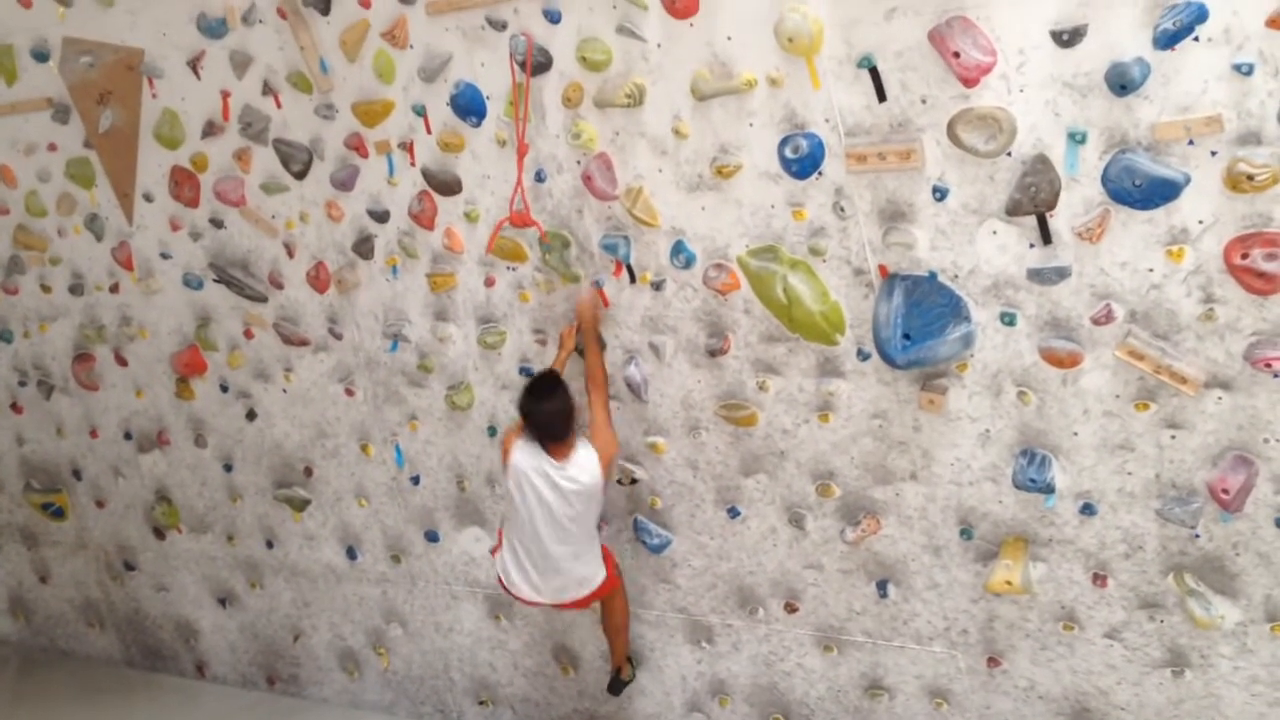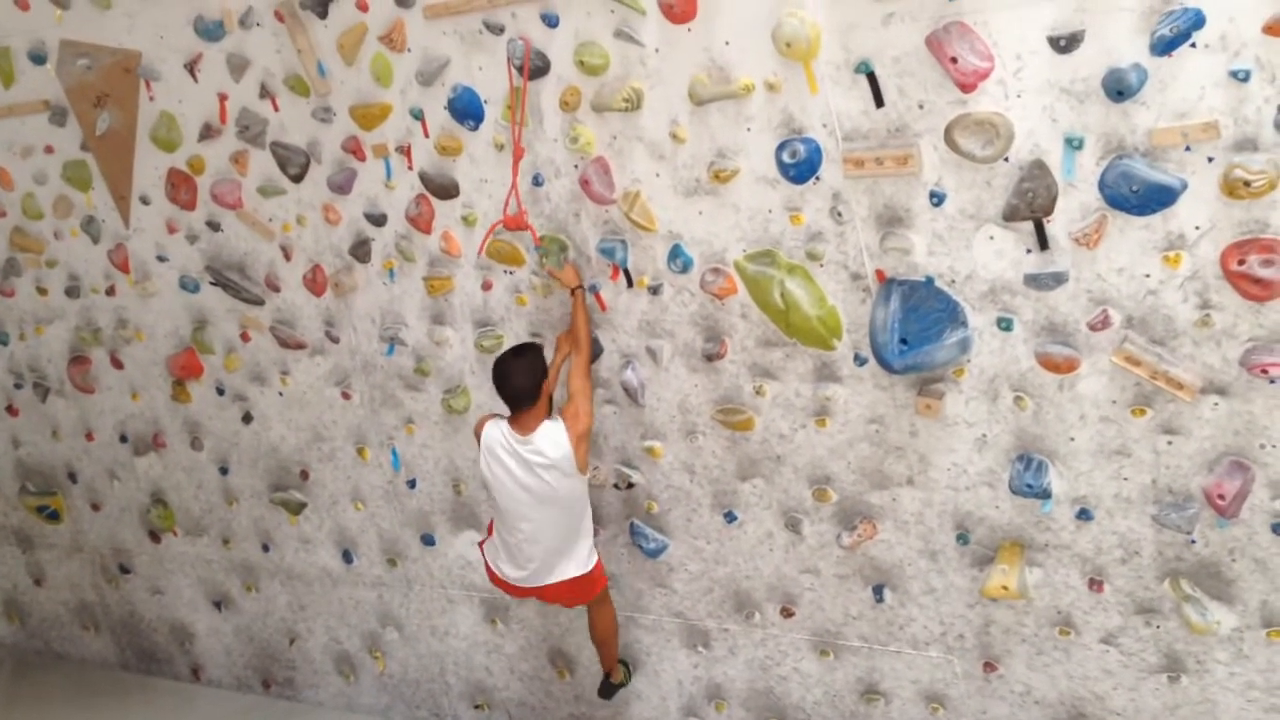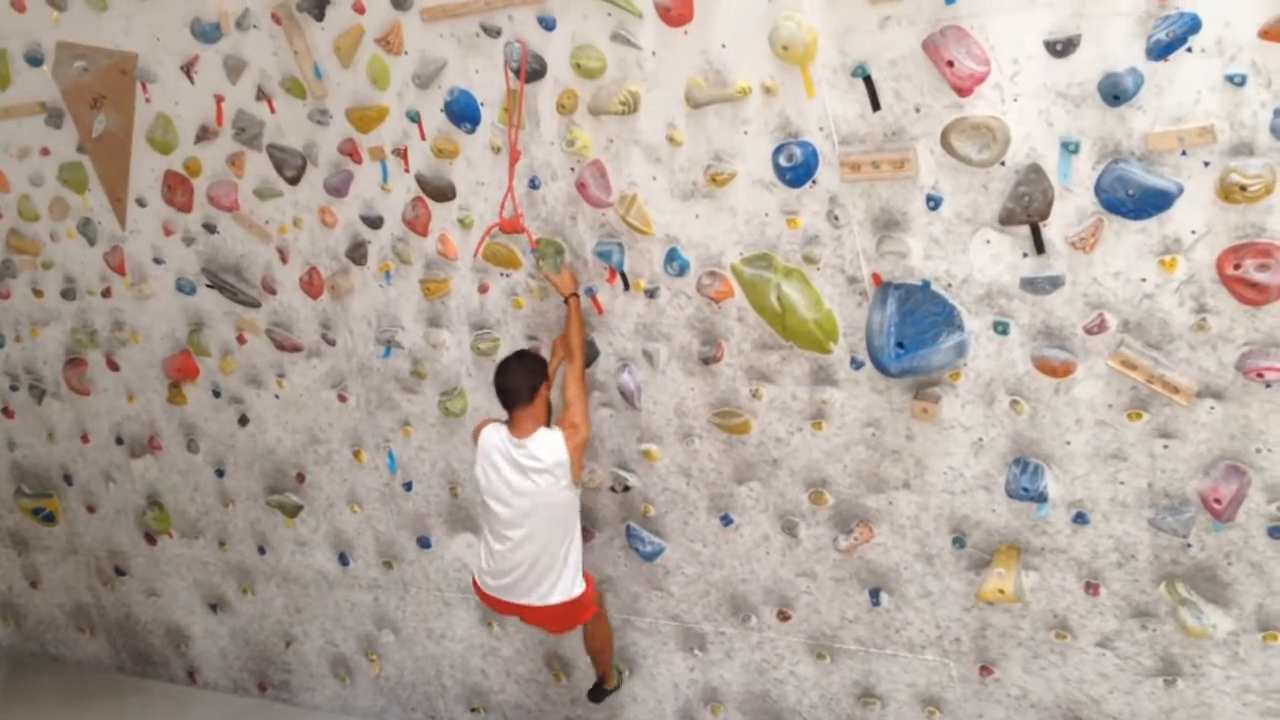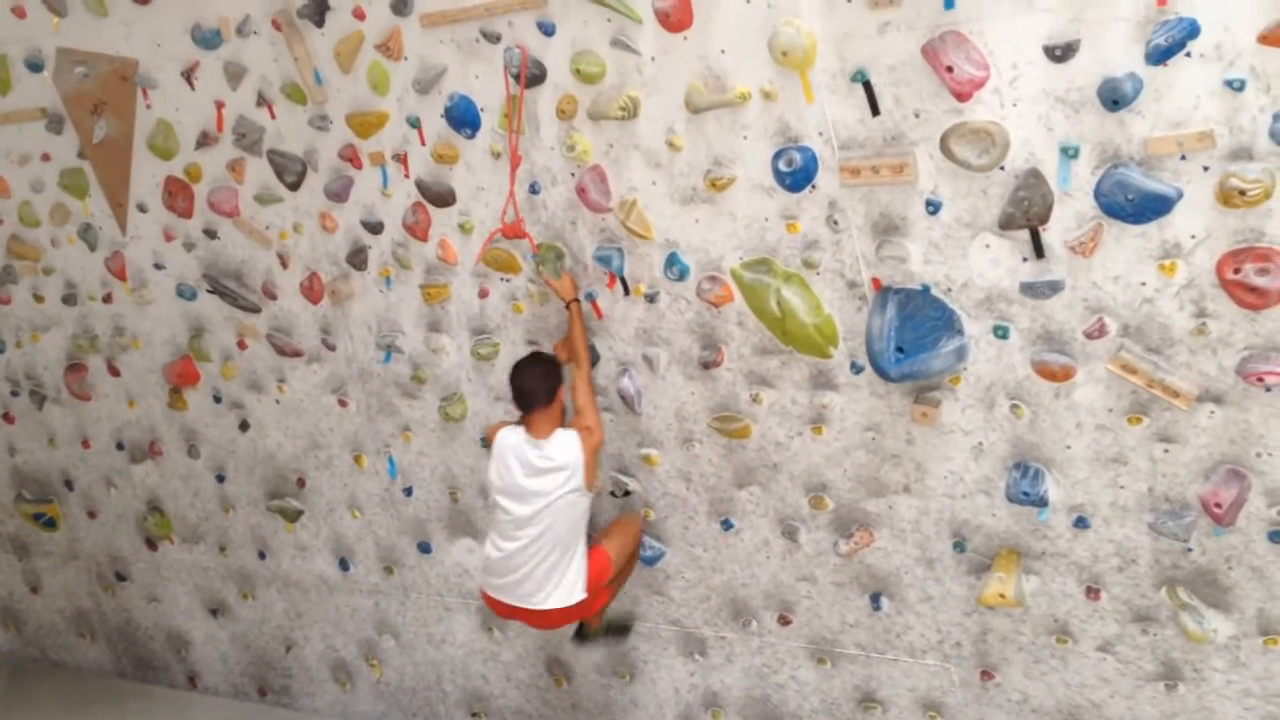
dt=0.2s
person 1, frame 1
left shoulder: (513, 451)
right shoulder: (600, 457)
left elbow: (537, 410)
right elbow: (599, 394)
left wrist: (561, 354)
right wrist: (591, 335)
left hip: (517, 583)
right hip: (580, 586)
right knee: (614, 590)
right ankle: (621, 670)
person 1, frame 2
left shoulder: (486, 432)
right shoulder: (572, 432)
left elbow: (529, 410)
right elbow: (583, 356)
left wrist: (556, 356)
right wrist: (576, 289)
left hip: (506, 573)
right hip: (567, 575)
right knee: (599, 602)
right ankle: (613, 674)
person 1, frame 3
left shoulder: (485, 437)
right shoulder: (569, 442)
left elbow: (523, 413)
right elbow: (577, 367)
left wrist: (551, 360)
right wrist: (571, 297)
left hip: (493, 593)
right hip: (555, 603)
right knee: (599, 611)
right ankle: (605, 680)
person 1, frame 4
left shoulder: (498, 439)
right shoulder: (584, 444)
left elbow: (532, 407)
right elbow: (582, 368)
left wrist: (554, 360)
right wrist: (572, 301)
left hip: (498, 599)
right hip: (561, 607)
right knee: (633, 523)
right ankle: (593, 624)
